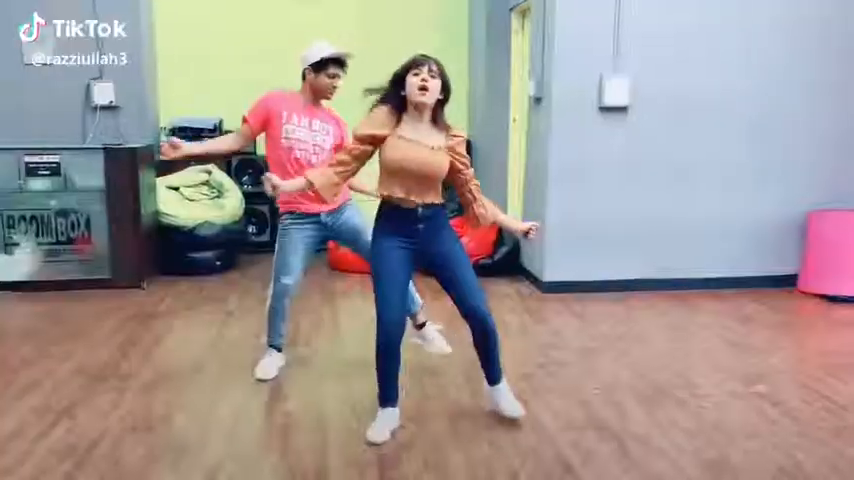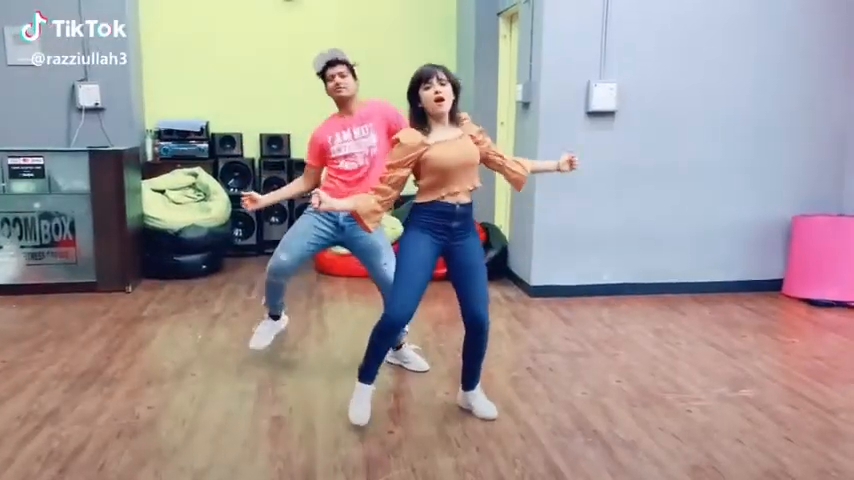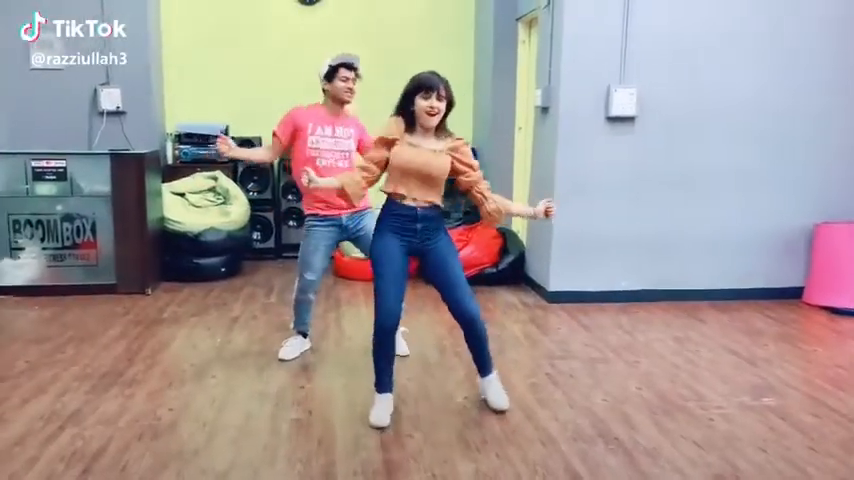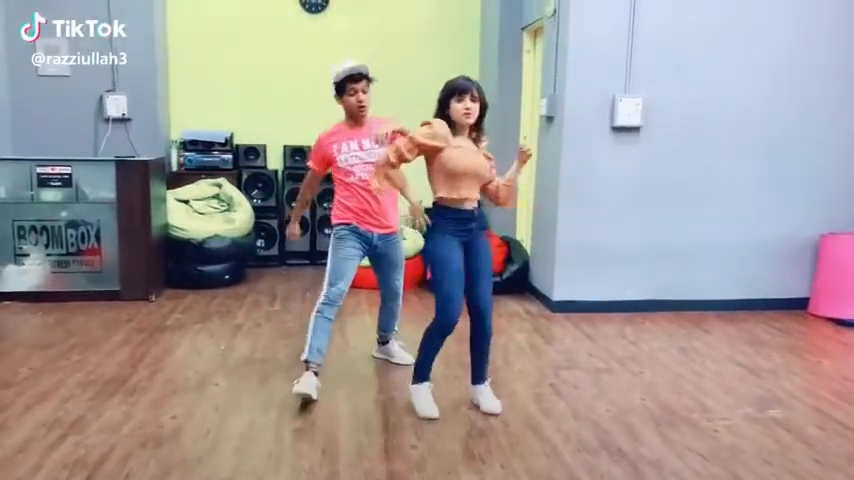
dt=0.7s
person 1, frame 1
left shoulder: (452, 140)
right shoulder: (383, 123)
left elbow: (469, 192)
right elbow: (343, 165)
left wrist: (514, 224)
right wrist: (295, 184)
left hip: (436, 229)
right hip: (392, 230)
left knee: (480, 315)
right knee: (390, 327)
left ankle: (498, 386)
right ankle: (388, 409)
person 1, frame 2
left shoulder: (467, 129)
right shoulder: (411, 139)
left elbow: (502, 162)
right elbow: (385, 190)
left wrist: (555, 165)
right wrist: (335, 203)
left hip: (464, 228)
right hip: (424, 227)
left knee: (478, 319)
right knee: (396, 314)
left ankle: (470, 391)
right ankle: (364, 385)
person 1, frame 3
left shoulder: (454, 146)
right shoulder: (394, 133)
left elbow: (480, 192)
right elbow: (366, 174)
left wrist: (530, 211)
right wrist: (320, 182)
left hip: (433, 229)
right hip: (392, 227)
left knee: (468, 313)
right knee: (388, 317)
left ankle: (488, 377)
right ankle: (384, 395)
person 1, frame 4
left shoulder: (479, 146)
right shoulder: (435, 133)
left elbow: (495, 193)
right elbow: (388, 159)
left wrist: (519, 165)
left hip: (476, 227)
right hip: (444, 226)
left knee: (482, 312)
right knee: (449, 314)
left ankle: (480, 385)
right ankle: (420, 384)
person 2, frame 1
left shoulder: (335, 124)
right shoulder: (274, 104)
right elbow: (240, 140)
right wrist: (190, 148)
left hip: (341, 211)
right hip: (298, 217)
right knee: (283, 286)
left ankle: (420, 324)
right ankle: (274, 350)
person 2, frame 2
left shoulder: (383, 112)
right shoulder: (323, 133)
right elbow: (308, 181)
right wrist: (266, 199)
right hip: (324, 214)
left knee: (393, 283)
right knee: (279, 266)
left ankle: (398, 346)
right ankle: (274, 317)
person 2, frame 3
left shoulder: (355, 125)
right shoulder: (299, 117)
right elbow: (272, 152)
right wrist: (237, 152)
left hip: (360, 213)
right hip: (321, 219)
right knee: (308, 281)
left ankle: (390, 332)
right ankle: (300, 335)
person 2, frame 4
left shoulder: (389, 129)
right shoulder: (328, 140)
right elbow: (312, 181)
right wrist: (295, 217)
left hip: (387, 230)
right hip: (349, 229)
left knee: (393, 292)
right knee: (332, 295)
left ankle: (385, 342)
right ankle: (311, 372)
